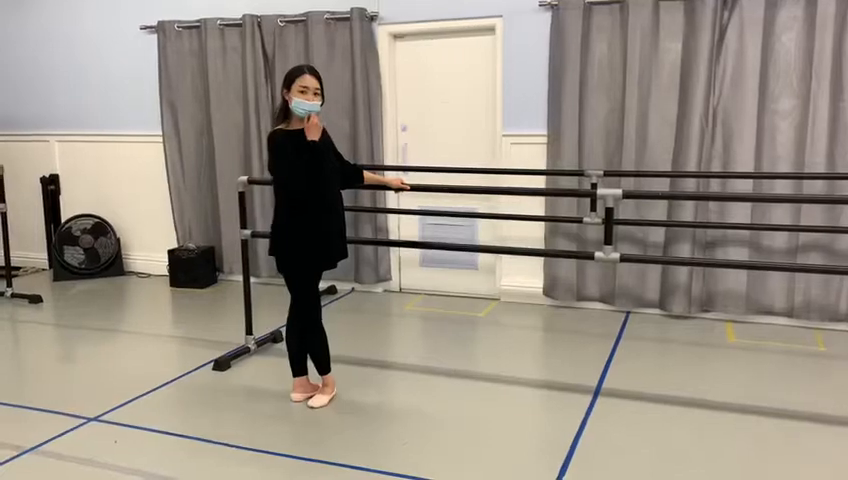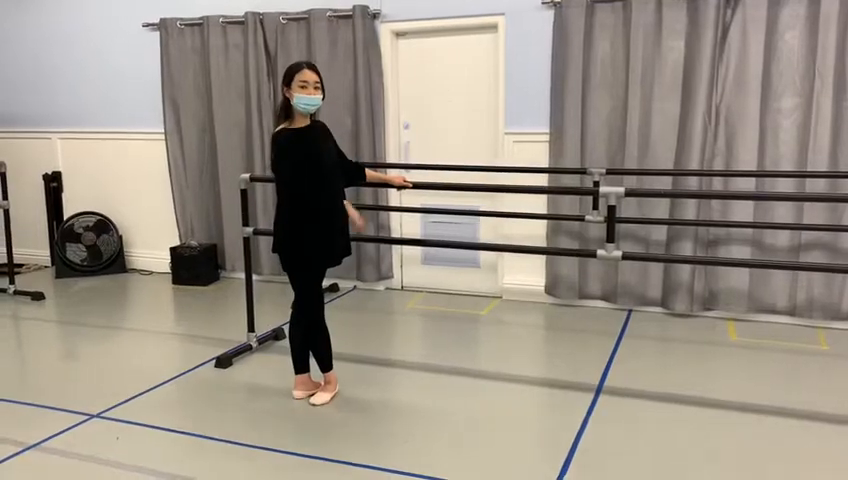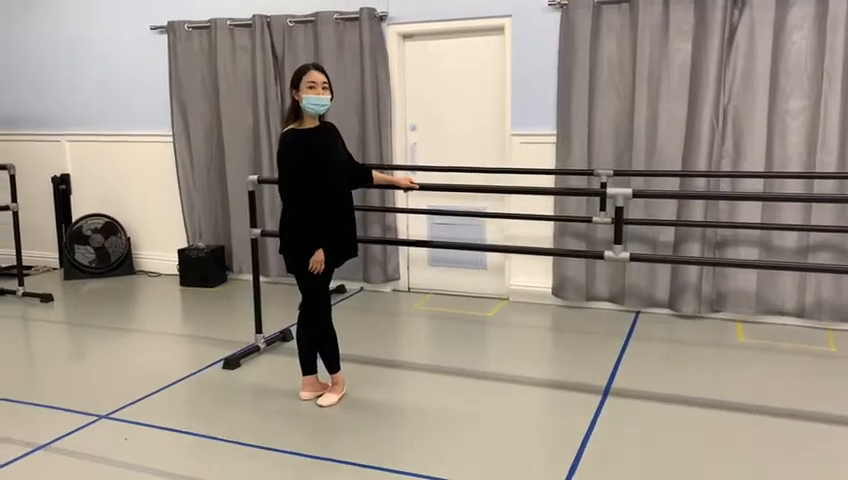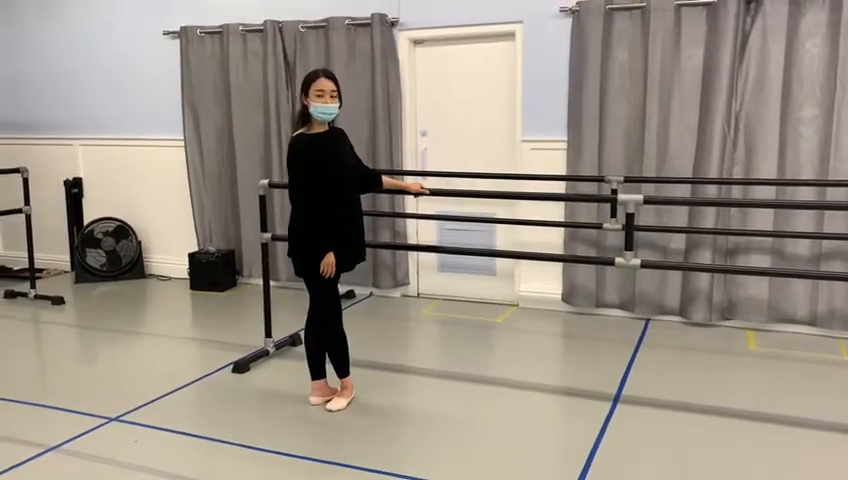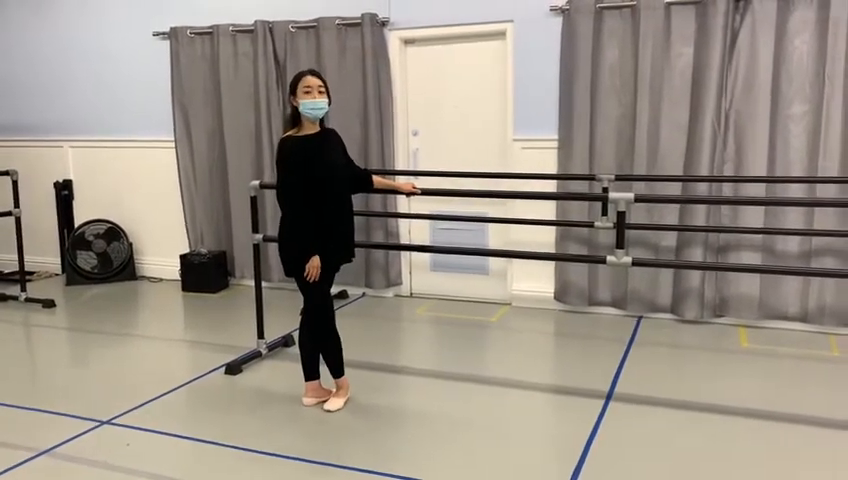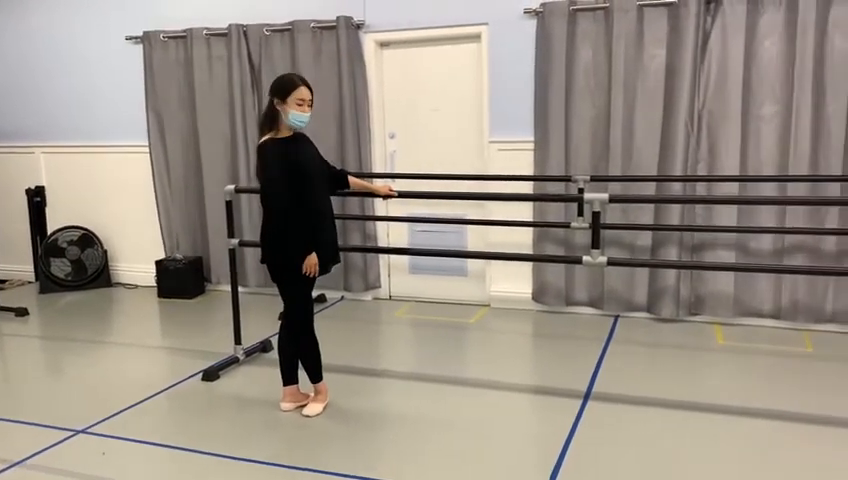
dt=0.7s
person 1, frame 1
left shoulder: (317, 133)
right shoulder: (280, 139)
left elbow: (344, 172)
right elbow: (303, 186)
left wrist: (386, 181)
right wrist: (312, 142)
left hip: (317, 232)
right hip: (295, 236)
left knee: (302, 306)
right knee: (307, 307)
left ankle: (300, 383)
right ankle: (326, 380)
person 1, frame 2
left shoulder: (319, 130)
right shoulder: (284, 139)
left elbow: (345, 168)
right elbow: (301, 192)
left wrist: (388, 179)
right wrist: (344, 208)
left hip: (319, 231)
right hip: (299, 235)
left knee: (305, 304)
right knee: (310, 304)
left ankle: (302, 380)
right ankle: (328, 377)
person 1, frame 3
left shoulder: (329, 131)
right shoulder: (291, 140)
left elbow: (353, 172)
right elbow: (294, 198)
left wrist: (395, 180)
right wrist: (313, 245)
left hip: (328, 233)
right hip: (305, 238)
left knee: (312, 306)
right knee: (318, 306)
left ankle: (310, 381)
right ankle: (336, 378)
person 1, frame 4
left shoulder: (337, 136)
right shoulder: (301, 144)
left elbow: (362, 176)
right elbow: (304, 202)
left wrist: (405, 186)
right wrist: (324, 248)
left hip: (336, 238)
right hip: (314, 243)
left knee: (320, 309)
right knee: (329, 310)
left ankle: (319, 386)
right ankle: (345, 382)
person 1, frame 5
left shoulder: (331, 138)
right shoulder: (290, 146)
left elbow: (355, 177)
right elbow: (291, 203)
left wrist: (397, 186)
right wrist: (309, 251)
left hip: (328, 239)
right hip: (304, 244)
left knee: (314, 311)
right knee: (321, 311)
left ankle: (312, 387)
right ankle: (341, 383)
person 1, frame 6
left shoulder: (301, 142)
right shoulder: (269, 149)
left elbow: (331, 176)
right elbow: (279, 207)
left wrist: (373, 188)
right wrist: (305, 251)
left hip: (308, 244)
right hip: (288, 249)
left knee: (295, 316)
right knee: (300, 316)
left ankle: (291, 392)
right ankle: (319, 388)
